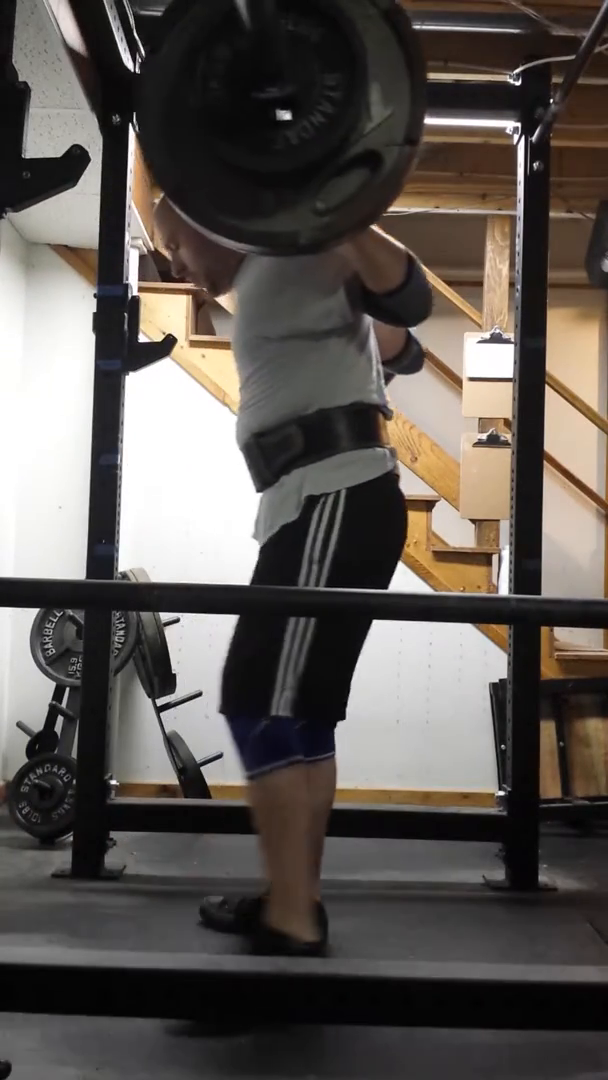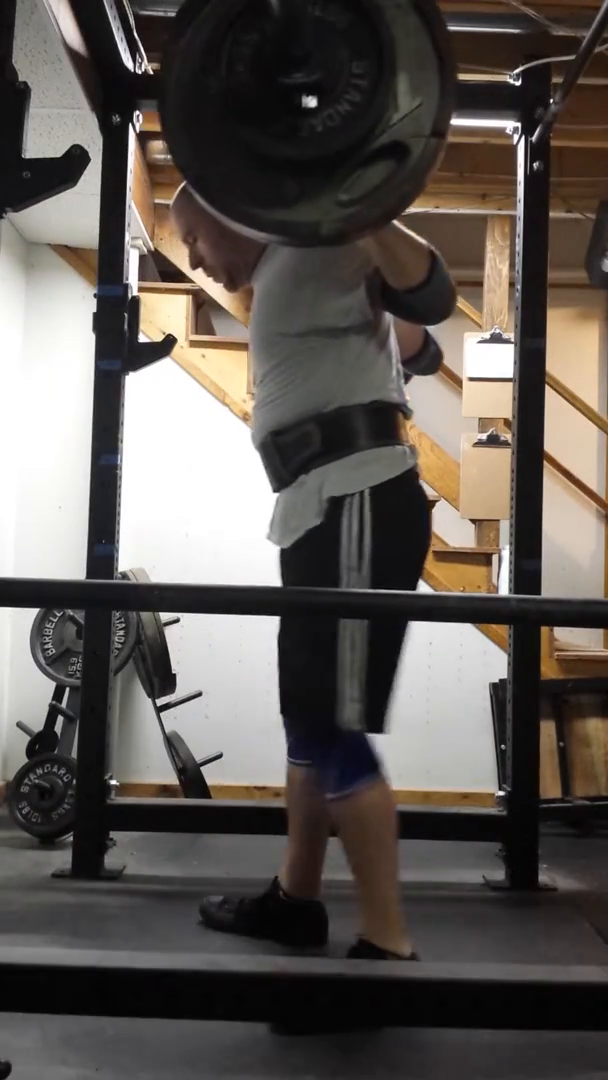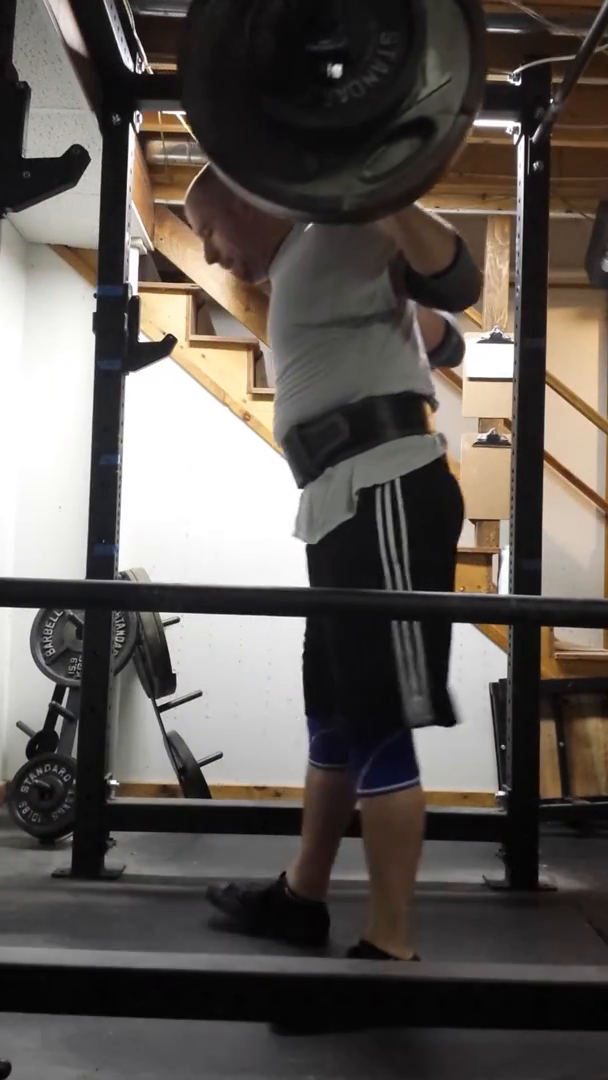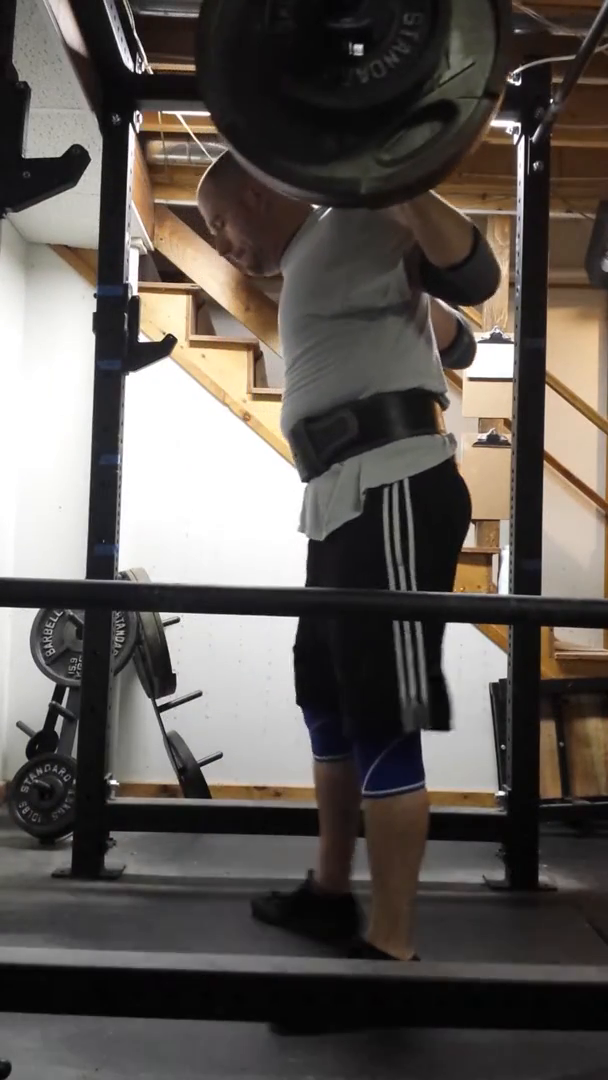
dt=0.2s
person 1, frame 1
left shoulder: (293, 257)
right shoulder: (272, 280)
left elbow: (408, 297)
right elbow: (400, 348)
left hip: (338, 503)
right hip: (308, 508)
left knee: (262, 707)
right knee: (289, 710)
left ankle: (291, 930)
right ankle: (289, 899)
person 1, frame 2
left shoulder: (312, 250)
right shoulder: (289, 278)
left elbow: (429, 294)
right elbow: (417, 347)
left hip: (358, 505)
right hip: (323, 512)
left knee: (333, 724)
right knee: (311, 716)
left ankle: (388, 946)
right ankle: (295, 896)
person 1, frame 3
left shoulder: (335, 238)
right shoulder: (307, 270)
left elbow: (455, 282)
right elbow: (440, 341)
right wrist: (412, 318)
left hip: (386, 496)
right hip: (346, 508)
left knee: (374, 724)
right knee: (331, 714)
left ankle: (389, 950)
right ankle: (299, 898)
person 1, frame 4
left shoulder: (350, 228)
right shoulder: (318, 263)
left elbow: (472, 274)
right elbow: (455, 340)
right wrist: (421, 320)
left hip: (392, 495)
right hip: (349, 505)
left knee: (382, 721)
right knee: (330, 705)
left ankle: (389, 948)
right ankle: (331, 889)
